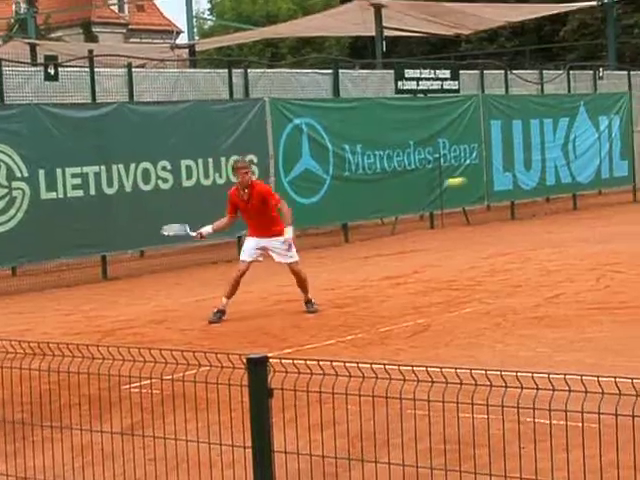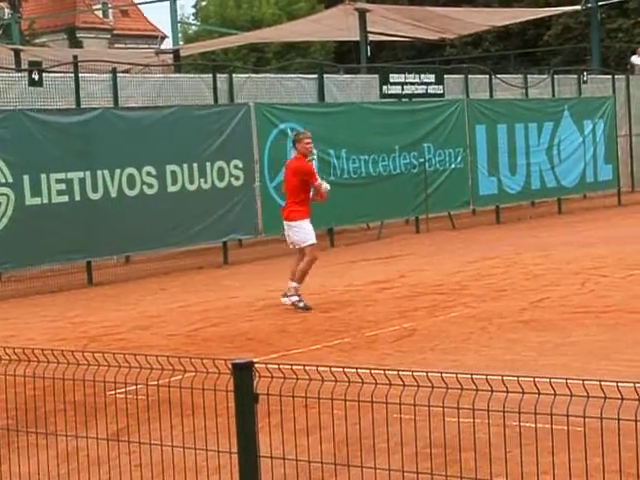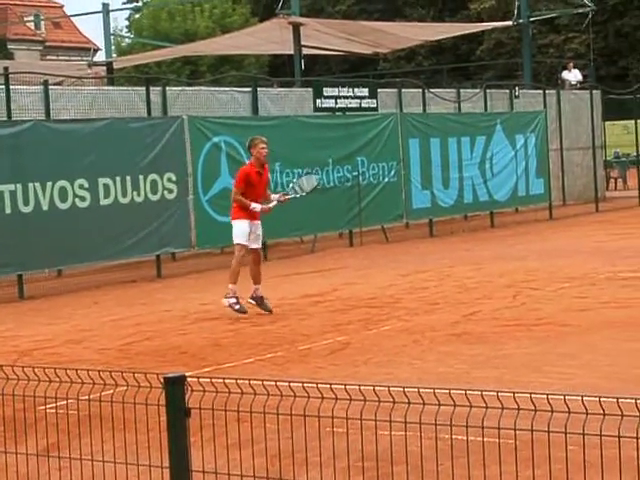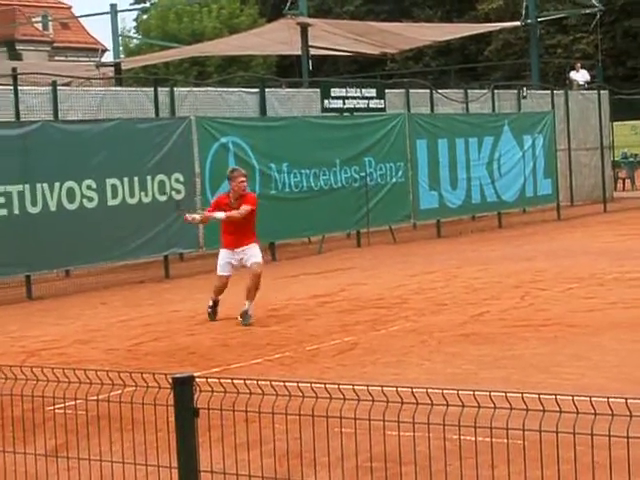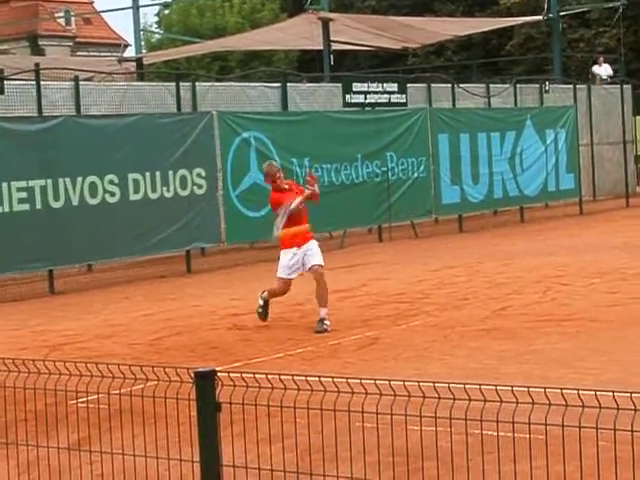
dt=0.7s
person 1, frame 1
left shoulder: (262, 188)
right shoulder: (233, 194)
left elbow: (285, 208)
right elbow: (229, 220)
left wrist: (289, 231)
right wrist: (208, 229)
left hip: (277, 236)
right hip: (255, 237)
left knee: (296, 270)
right knee: (240, 271)
left ankle: (308, 300)
right ankle: (222, 308)
person 1, frame 2
left shoulder: (291, 164)
right shoulder: (305, 166)
right elbow: (321, 194)
left wrist: (312, 194)
right wrist: (324, 187)
left hip: (290, 215)
right hip: (298, 216)
left knee: (303, 254)
right knee: (311, 254)
left ankle: (293, 292)
right ankle: (292, 293)
person 1, frame 3
left shoulder: (265, 169)
right shoulder: (245, 171)
right elbow: (235, 197)
left wrist: (275, 197)
right wrist: (256, 206)
left hip: (255, 218)
right hip: (241, 216)
left knee: (256, 255)
right knee: (240, 252)
left ankle: (257, 295)
right ankle: (231, 296)
person 1, frame 4
left shoulder: (251, 198)
right shoulder: (220, 200)
left elbow: (240, 215)
right elbow: (206, 218)
left wrist: (217, 215)
right wrist: (193, 218)
left hip: (249, 245)
right hip: (228, 248)
left knee: (256, 271)
right knee: (221, 284)
left ankle: (246, 310)
right ankle: (214, 301)
person 1, frame 5
left shoulder: (290, 184)
right shoulder: (275, 198)
left elbow: (311, 196)
right elbow: (295, 207)
left wrist: (313, 186)
right wrist: (309, 192)
left hip: (308, 240)
right hip: (290, 246)
left knee: (319, 275)
right knee: (282, 288)
left ankle: (323, 318)
right ankle: (265, 297)
